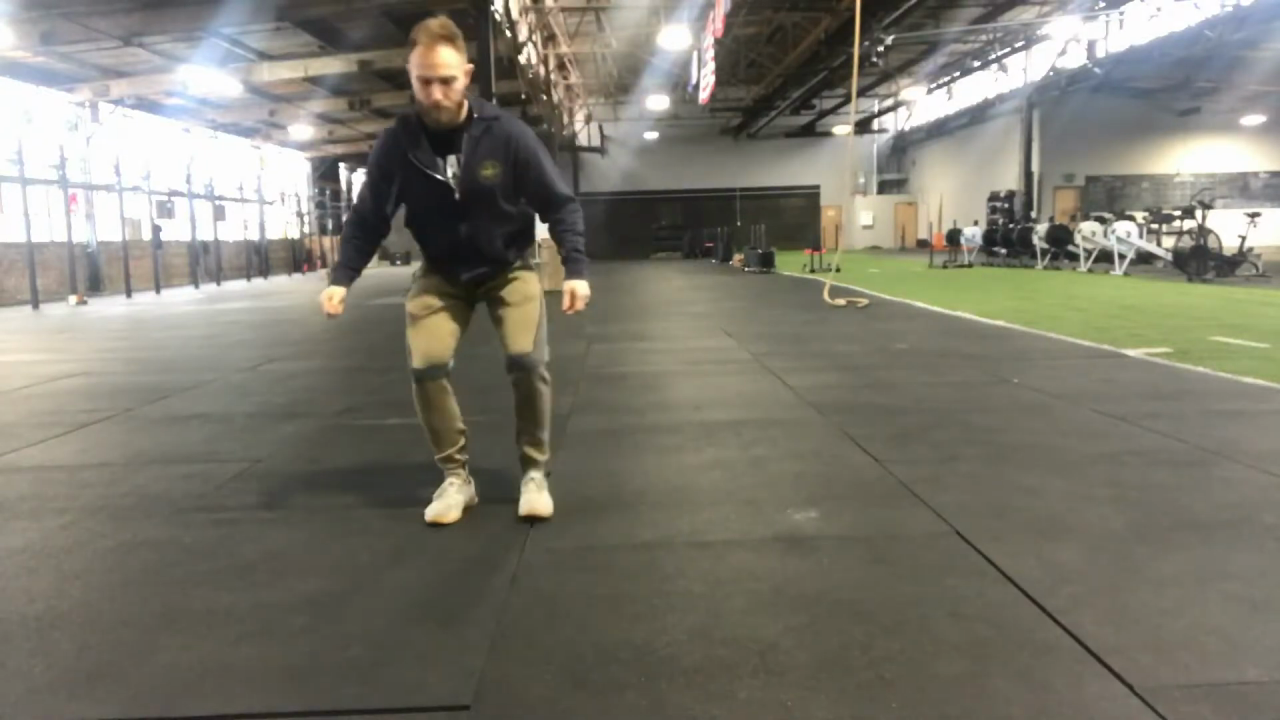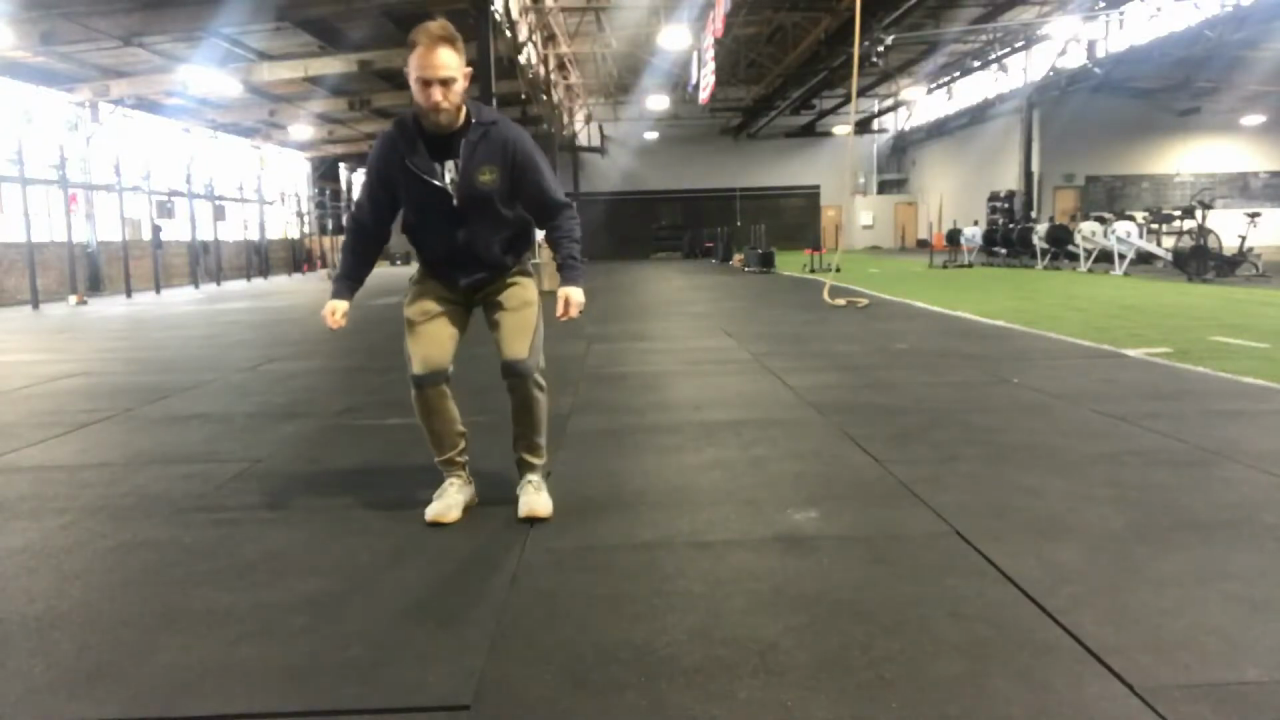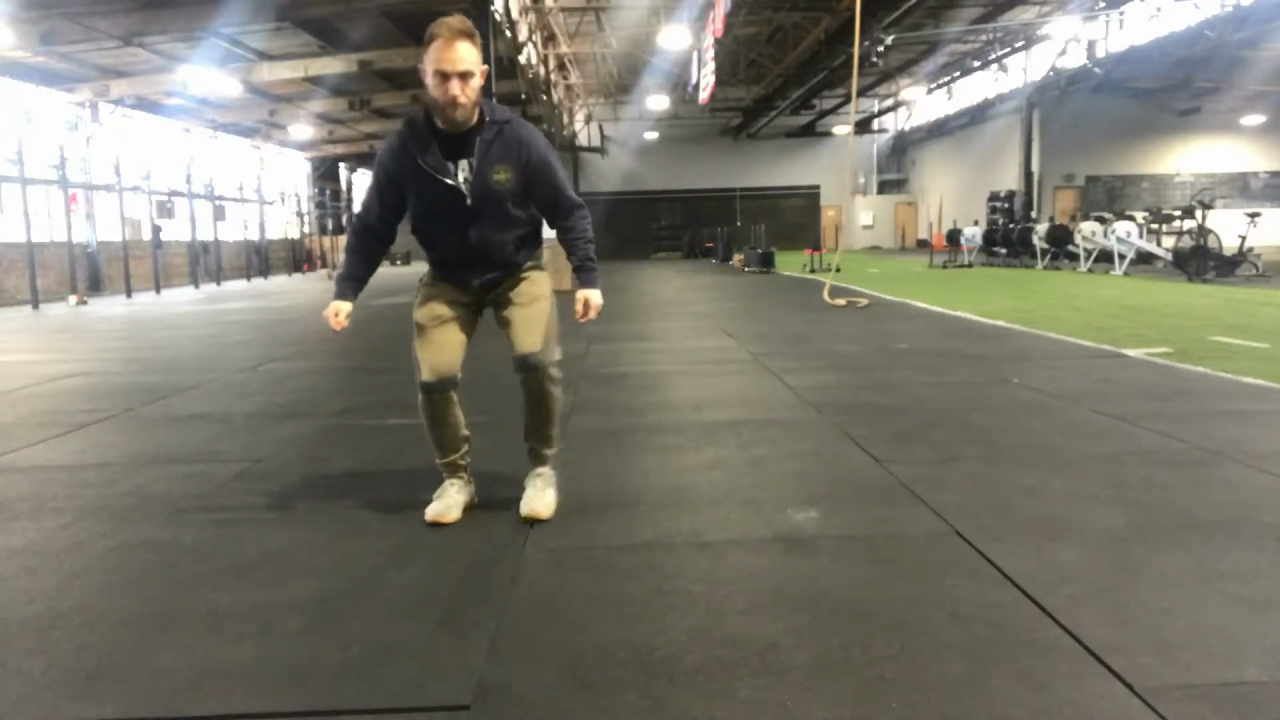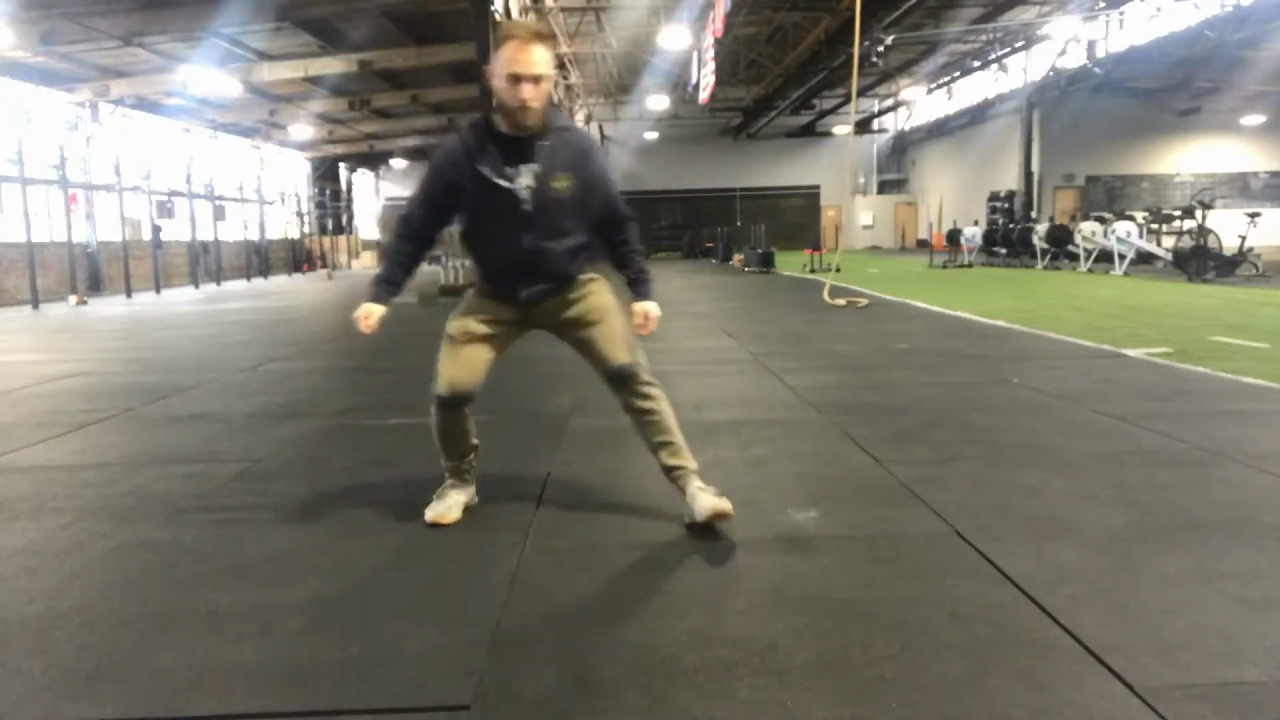
dt=0.3s
person 1, frame 1
left shoulder: (508, 134)
right shoulder: (397, 143)
left elbow: (560, 203)
right elbow: (368, 217)
left wrist: (575, 268)
right wrist: (342, 278)
left hip: (509, 268)
right hip: (440, 274)
left knee: (527, 362)
right knee: (427, 367)
left ankle: (534, 472)
right ankle: (456, 477)
person 1, frame 2
left shoulder: (506, 139)
right shoulder: (394, 148)
left elbow: (556, 210)
right elbow: (368, 225)
left wrist: (571, 276)
right wrist: (343, 289)
left hip: (506, 273)
right hip: (437, 279)
left knee: (522, 367)
right knee: (426, 373)
left ankle: (532, 474)
right ankle: (456, 478)
person 1, frame 3
left shoulder: (519, 139)
right shoulder: (405, 148)
left elbow: (567, 211)
right elbow: (373, 225)
left wrist: (587, 277)
right wrist: (346, 291)
left hip: (518, 271)
right hip: (448, 280)
left knee: (538, 360)
right knee: (435, 377)
left ankle: (541, 469)
right ankle: (457, 479)
person 1, frame 4
left shoulder: (577, 148)
right shoulder: (463, 152)
left elbow: (618, 224)
right elbow: (417, 227)
left wrist: (641, 290)
right wrist: (381, 293)
left hip: (573, 287)
right hip: (496, 295)
left knee: (631, 374)
right knee: (451, 390)
left ankle: (688, 482)
right ankle: (459, 482)
